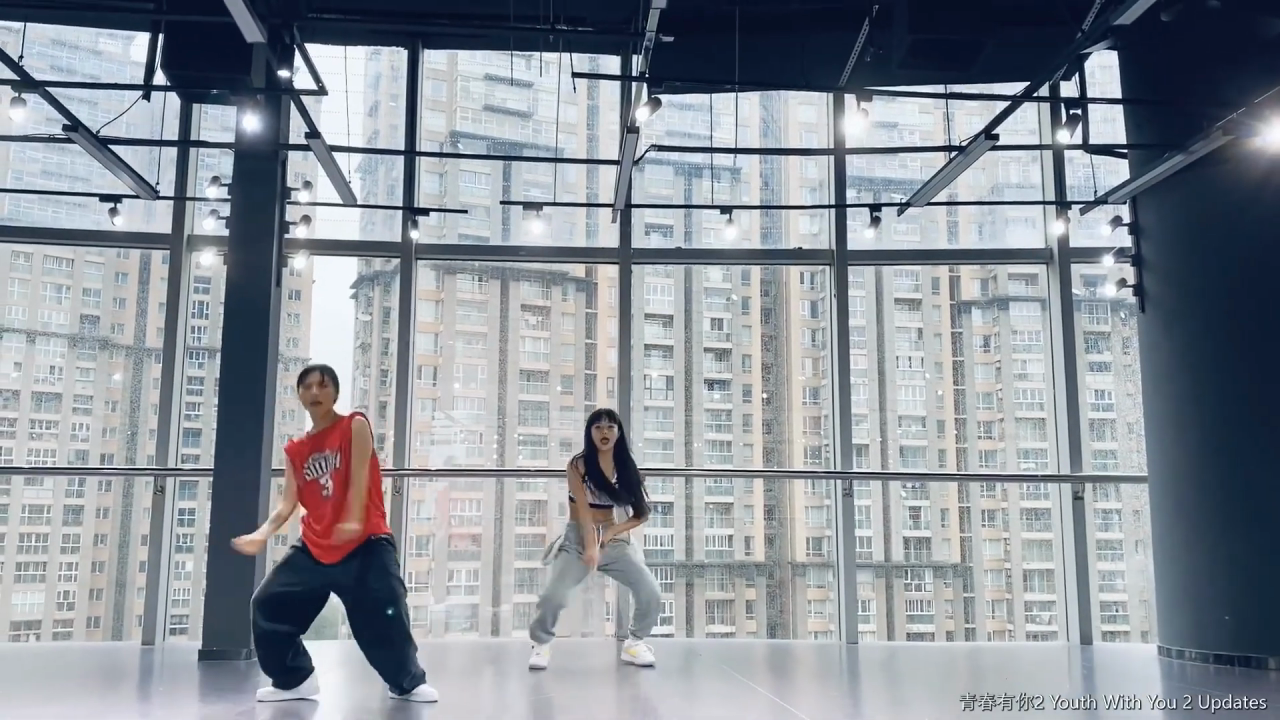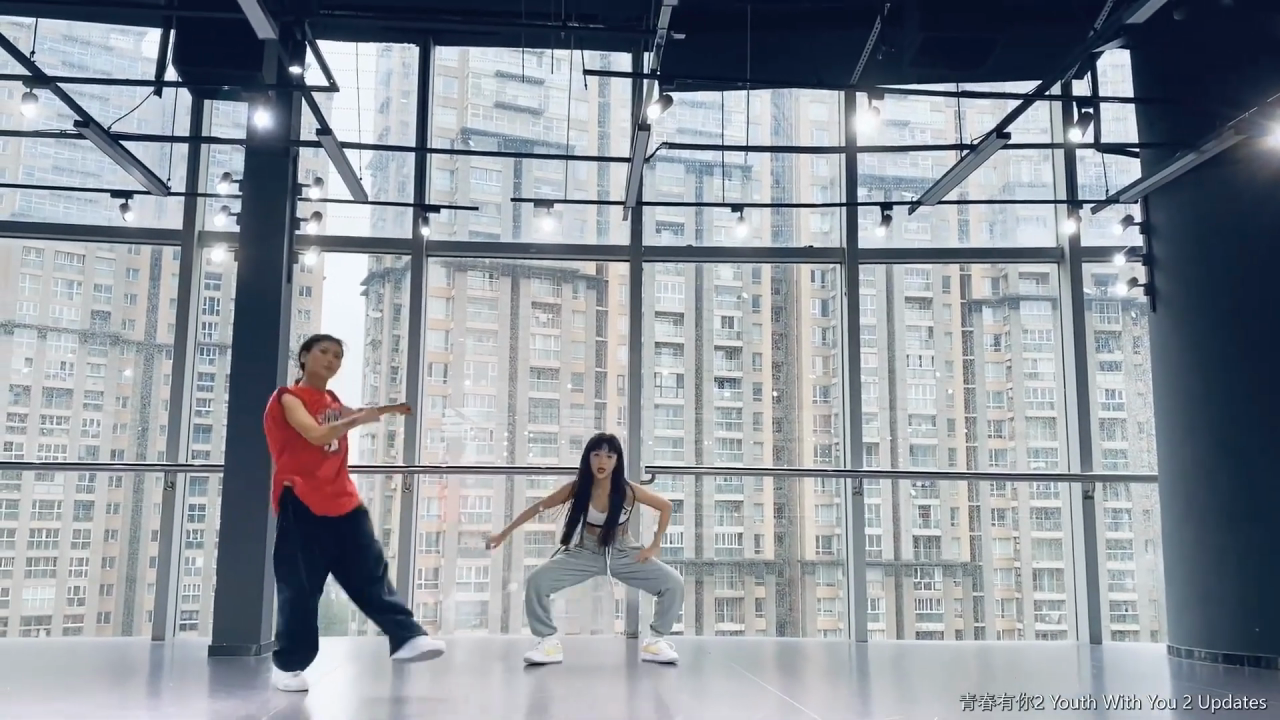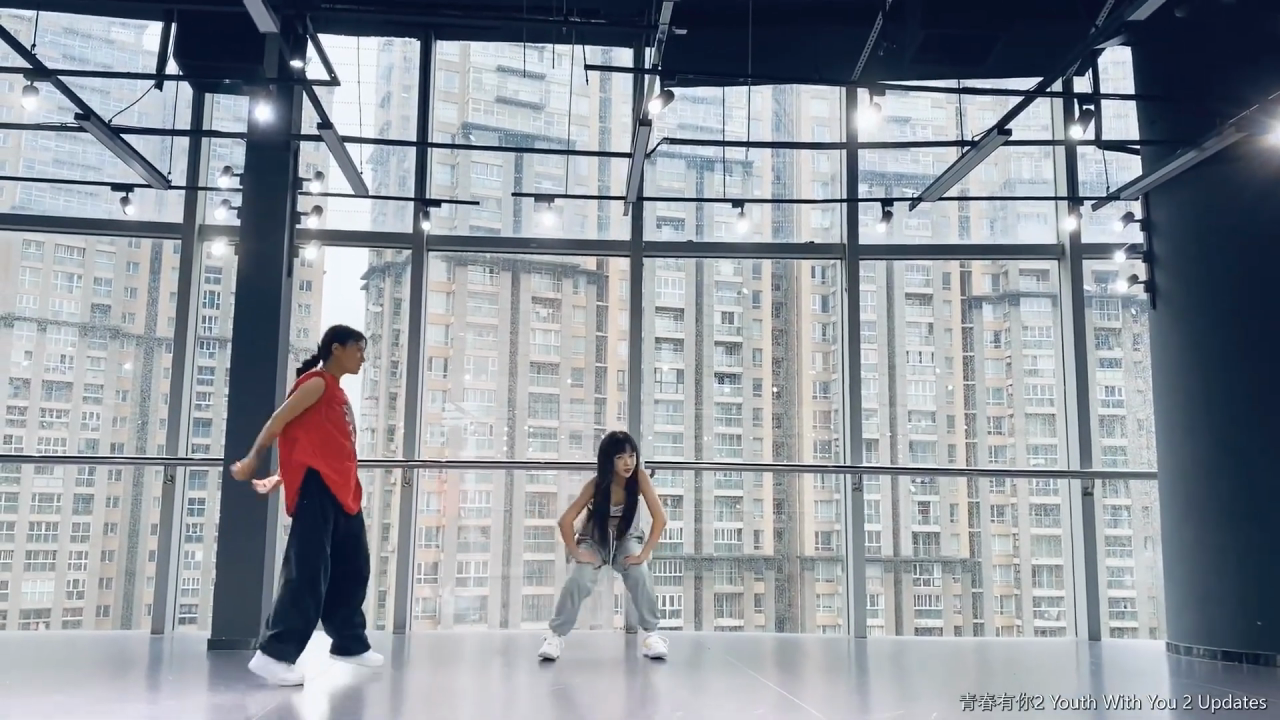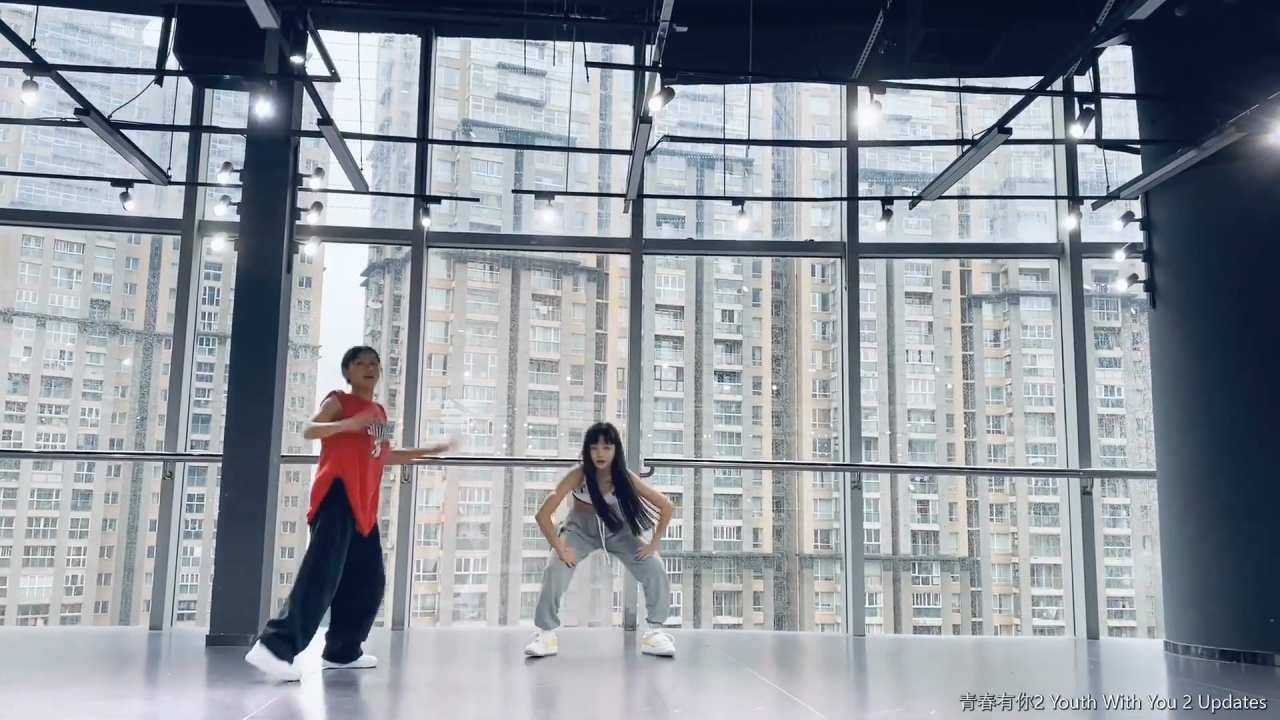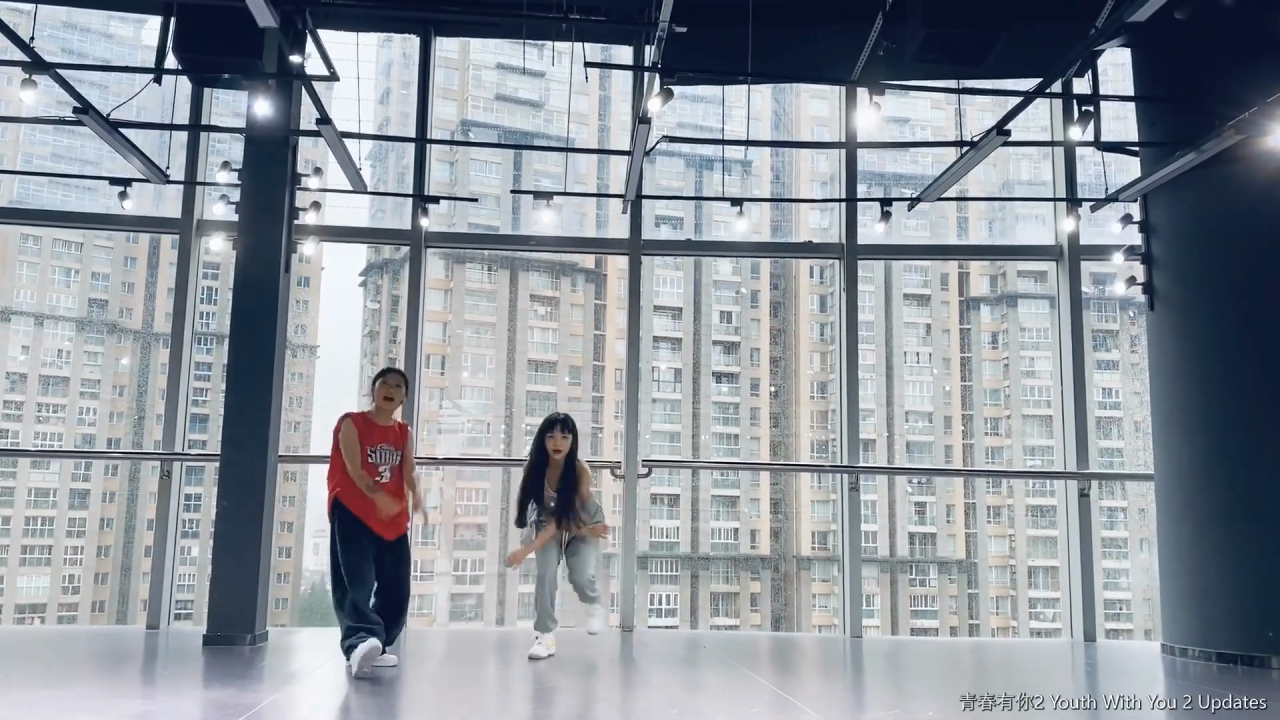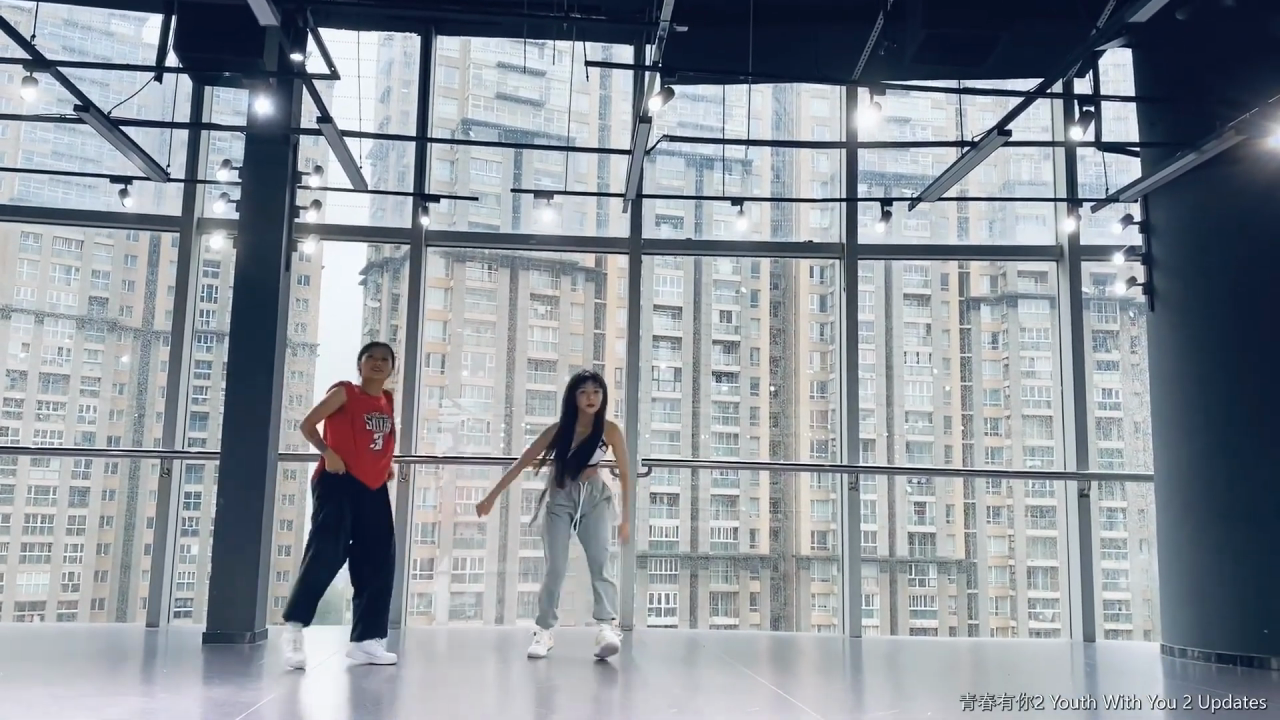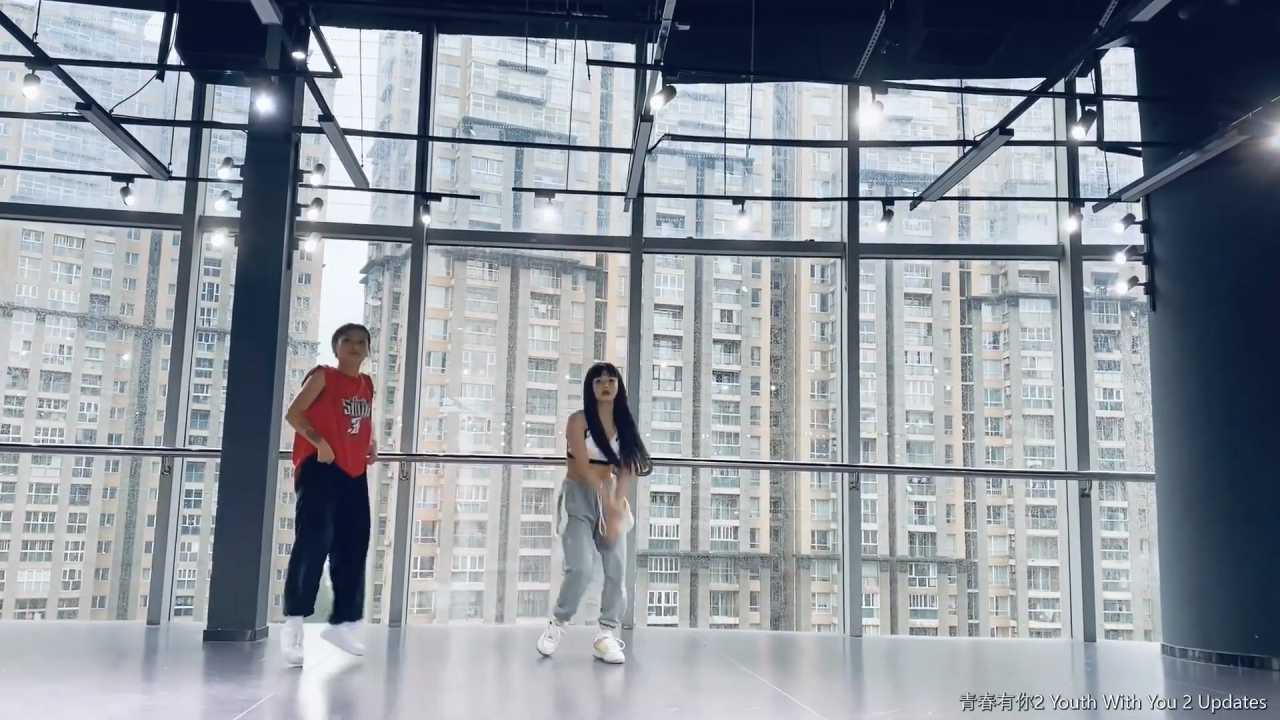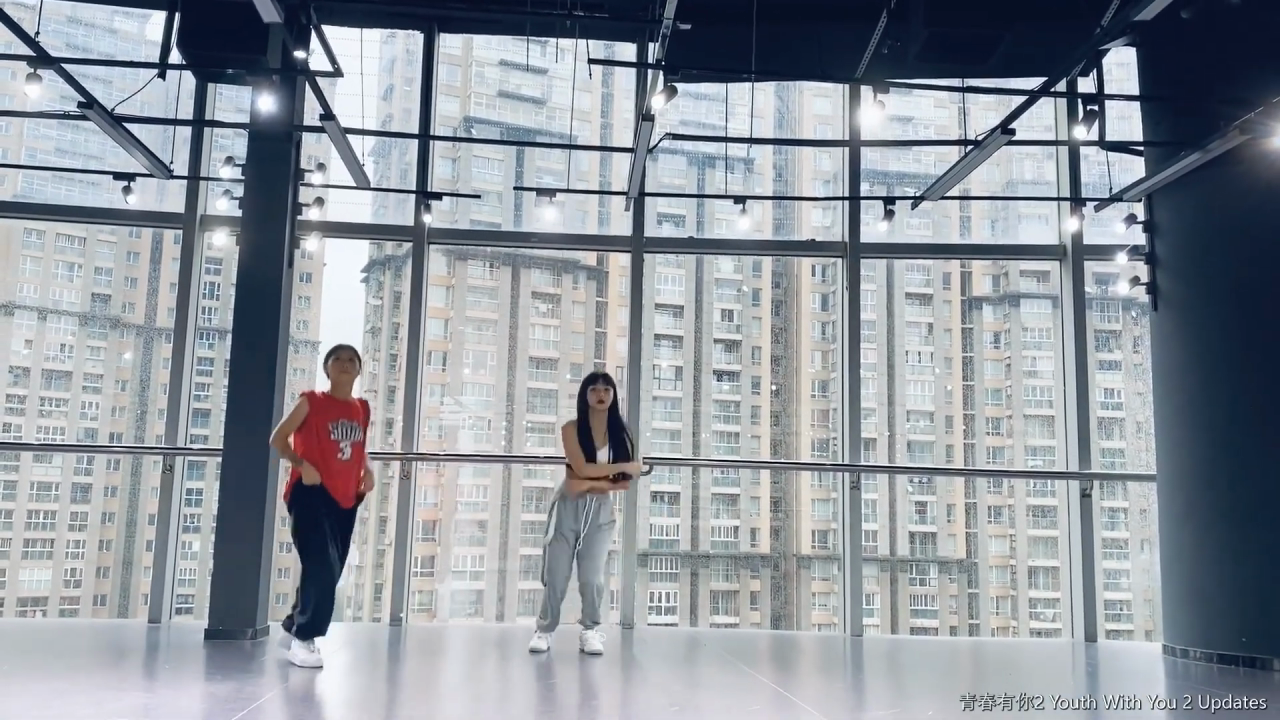
dt=0.4s
person 1, frame 1
left shoulder: (355, 425)
right shoulder: (296, 449)
left elbow: (360, 473)
right elbow: (290, 503)
left wrist: (353, 522)
right wrist: (262, 533)
left hip: (365, 541)
right hip: (316, 546)
left knee: (386, 608)
right knee: (268, 604)
left ankle: (407, 681)
right ankle: (294, 679)
person 1, frame 2
left shoulder: (330, 398)
right shoulder: (289, 398)
left elbow: (354, 417)
right elbow: (315, 434)
left wrist: (387, 409)
right wrist: (359, 418)
left hip: (342, 499)
right hip: (302, 501)
left knee: (370, 568)
right knee: (301, 584)
left ankle: (406, 637)
right ankle: (289, 664)
person 1, frame 3
left shoulder: (333, 390)
right shoulder: (318, 382)
right elbow: (280, 419)
left wrist: (280, 476)
right wrist: (252, 460)
left hip: (341, 490)
right hip: (318, 485)
left knee: (353, 568)
right knee: (310, 572)
left ankle: (350, 644)
right ankle: (274, 654)
person 1, frame 4
left shoulder: (378, 412)
right shoulder: (338, 401)
left elbow: (385, 455)
right elbow: (311, 430)
left wrist: (428, 451)
right wrist: (348, 425)
left hip: (364, 507)
right hip: (340, 495)
left knee: (368, 584)
right knee: (321, 577)
left ankle: (343, 651)
right ankle: (273, 647)
person 1, frame 5
left shoulder: (404, 432)
right shoulder: (351, 423)
left elbow: (408, 472)
right elbow: (353, 469)
left wrist: (415, 497)
right wrist: (378, 497)
left hip: (392, 523)
right hip: (352, 516)
left knee: (396, 592)
right knee: (356, 583)
left ankle: (374, 647)
right ankle: (362, 642)
person 1, frame 6
left shoulder: (388, 401)
right shoulder: (344, 393)
right elbow: (307, 424)
left wrist: (388, 464)
right wrist: (328, 452)
left hip: (374, 489)
right hip: (338, 483)
left knee: (378, 563)
right knee: (326, 553)
left ankle: (366, 639)
right ankle: (294, 627)
person 1, frame 7
left shoulder: (367, 385)
right shoulder: (323, 377)
right elbow: (293, 413)
left wrist: (370, 446)
right wrist: (319, 442)
left hip: (353, 475)
right hip: (319, 470)
left knee: (353, 549)
right knee: (314, 541)
left ankle: (343, 622)
right ankle: (294, 620)
person 1, frame 8
left shoulder: (362, 410)
right shoulder: (311, 403)
right elbow: (278, 438)
left wrist: (367, 471)
right wrist: (302, 466)
left hip: (345, 500)
right hip: (311, 495)
left knee: (330, 570)
right knee: (322, 566)
left ankle: (298, 626)
right ankle: (303, 639)
person 2, frame 1
left shoulder: (626, 467)
right shoulder: (578, 465)
left elbow: (642, 512)
right elbow: (582, 506)
left wrist: (615, 530)
right wrist: (589, 546)
left hip: (611, 540)
right hip: (577, 539)
left knee: (650, 593)
right knee: (554, 597)
left ankle: (635, 643)
right ankle: (542, 645)
person 2, frame 2
left shoulder: (627, 490)
right shoulder: (577, 487)
left elbow: (666, 507)
right elbow: (539, 508)
left wrist: (655, 545)
right wrist: (504, 533)
left hip: (623, 552)
right hip: (586, 551)
left knee: (673, 584)
right knee: (537, 582)
left ankle: (656, 641)
right ankle: (548, 642)
person 2, frame 3
left shoulder: (640, 478)
right shoulder: (597, 484)
left elbow: (660, 518)
right elbow: (565, 520)
left wrist: (644, 553)
right wrist: (576, 552)
left hip: (625, 537)
right hip: (594, 538)
left knee: (639, 577)
right knee: (580, 581)
left ankle: (651, 635)
right ankle: (556, 636)
person 2, frame 4
left shoulder: (624, 477)
right shoulder: (578, 475)
left elbow: (665, 506)
right elbow: (543, 514)
left wrist: (653, 543)
right wrist: (559, 548)
left hip: (616, 529)
right hip: (580, 529)
left knee: (655, 570)
right knee: (555, 574)
left ankle: (654, 632)
right ankle: (546, 634)
person 2, frame 5
left shoulder: (580, 472)
right shoulder: (533, 468)
left elbow: (559, 521)
right elbow: (546, 513)
left wrist: (526, 549)
right wrist: (584, 530)
left hip: (585, 516)
right hip: (548, 517)
left knee: (582, 576)
right knee: (545, 574)
left ankle: (592, 604)
right ankle: (545, 635)
person 2, frame 6
left shoulder: (610, 431)
right shoulder: (558, 430)
left elbow: (624, 475)
right elbow: (522, 464)
left wrist: (626, 518)
right wrist: (492, 496)
left hip: (595, 496)
right hip: (560, 497)
left knee: (600, 562)
right knee: (556, 568)
left ankle: (606, 628)
right ankle: (544, 632)
person 2, frame 7
left shoulder: (624, 425)
right shoulder: (578, 420)
left elbow: (626, 471)
right elbow: (583, 466)
left wrist: (617, 511)
right wrist: (607, 497)
left hip: (609, 499)
right hip: (577, 497)
left knee: (617, 567)
right knee: (580, 569)
left ankle: (607, 634)
right ankle: (558, 623)
person 2, frame 8
left shoulder: (619, 434)
right shoulder: (571, 429)
left elbow: (623, 482)
right elbow: (582, 468)
left wrist: (591, 483)
right wrist: (625, 466)
left hip: (600, 510)
right hip: (568, 507)
left knee: (593, 579)
right knee: (556, 579)
left ankle: (590, 630)
right ankle: (544, 630)
